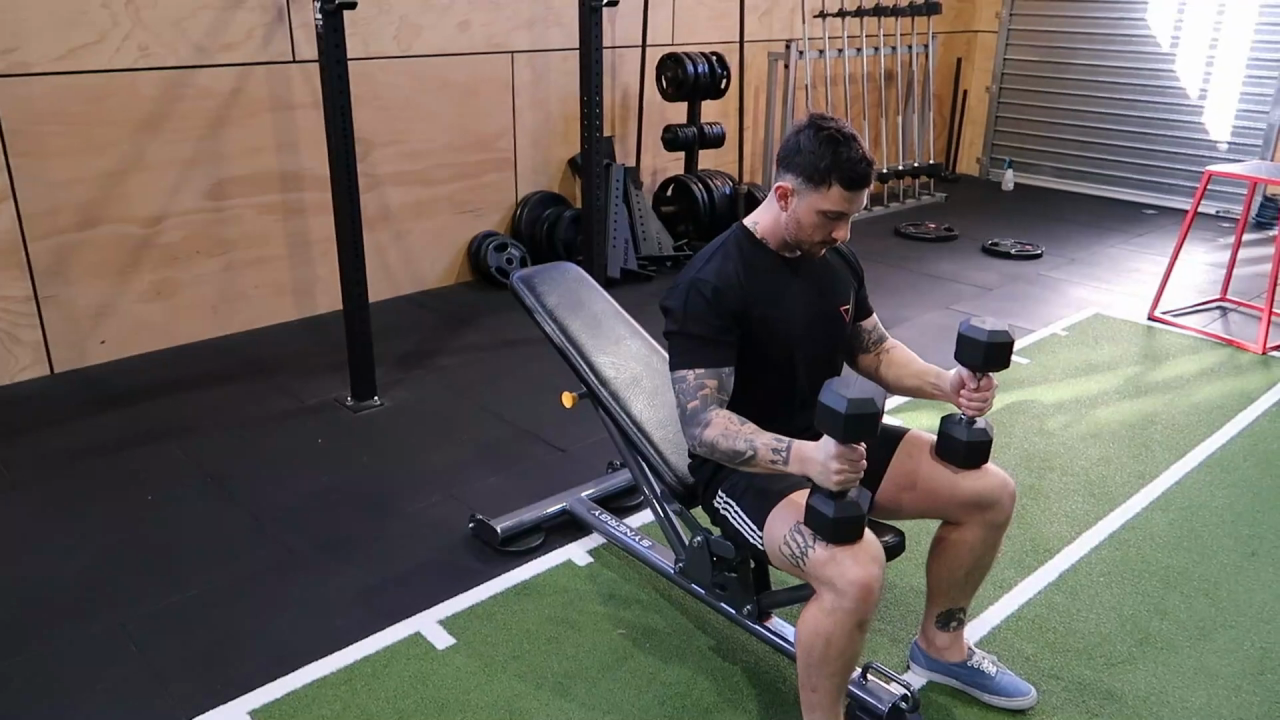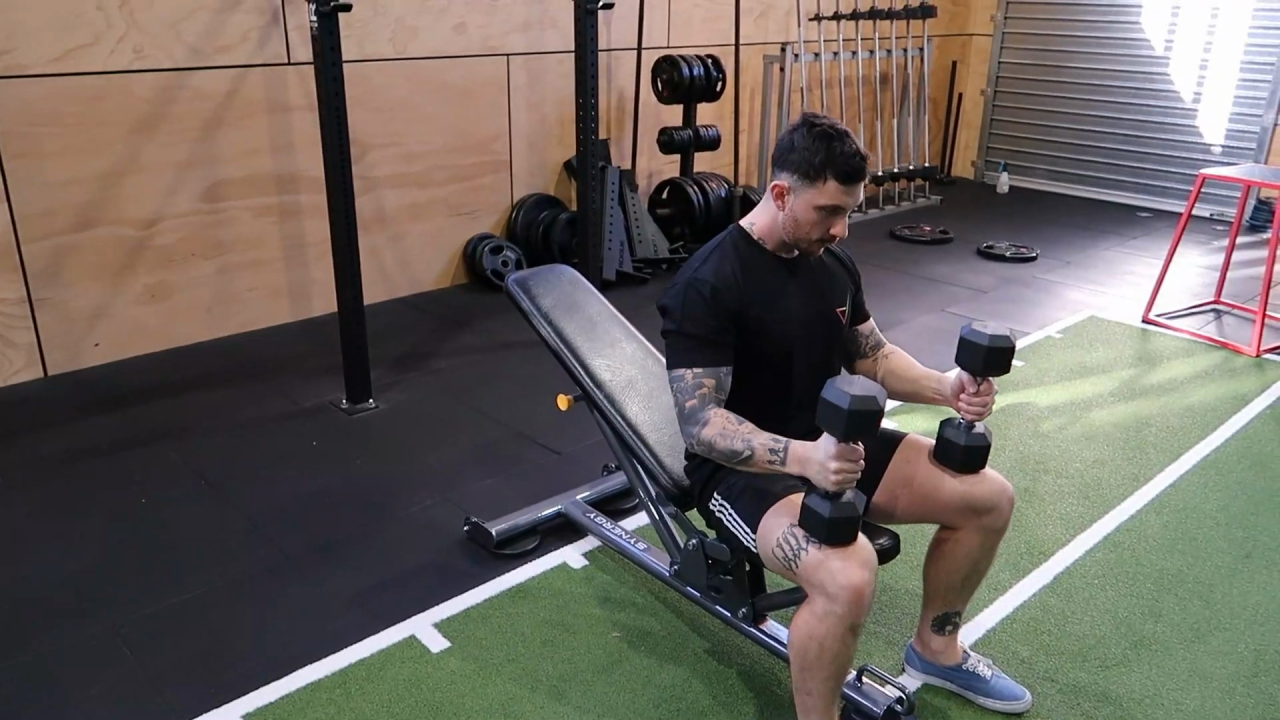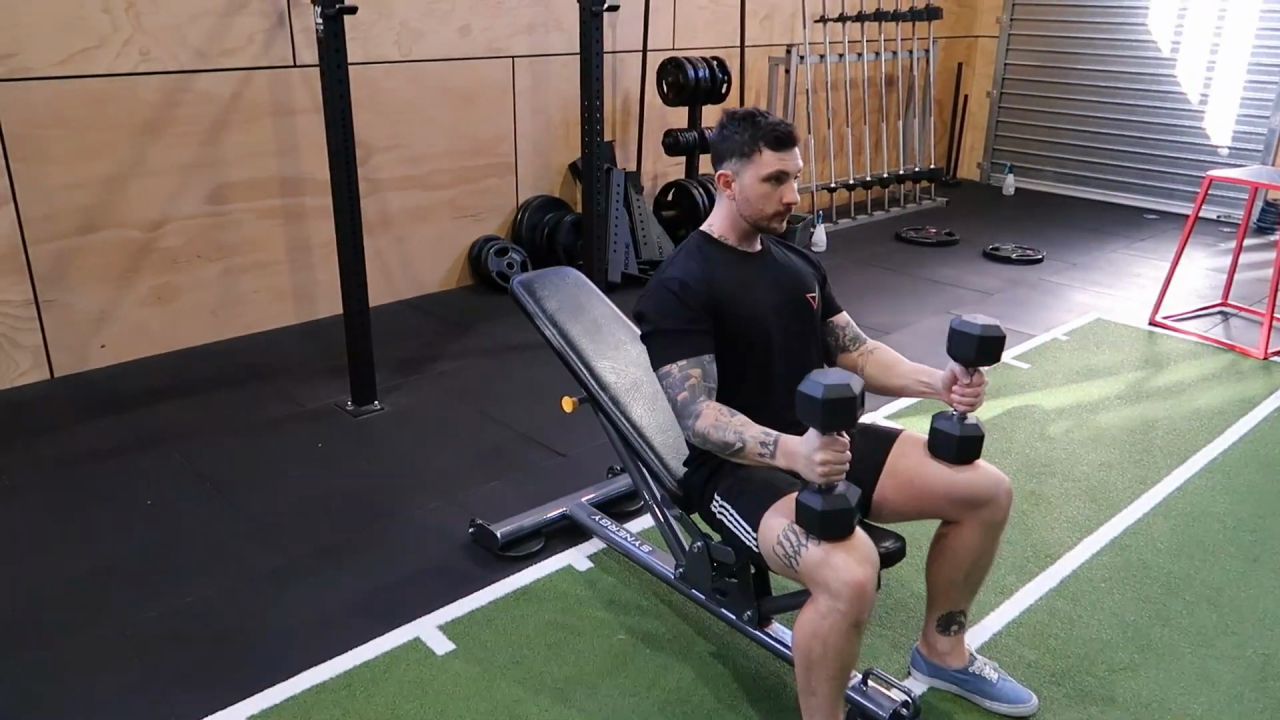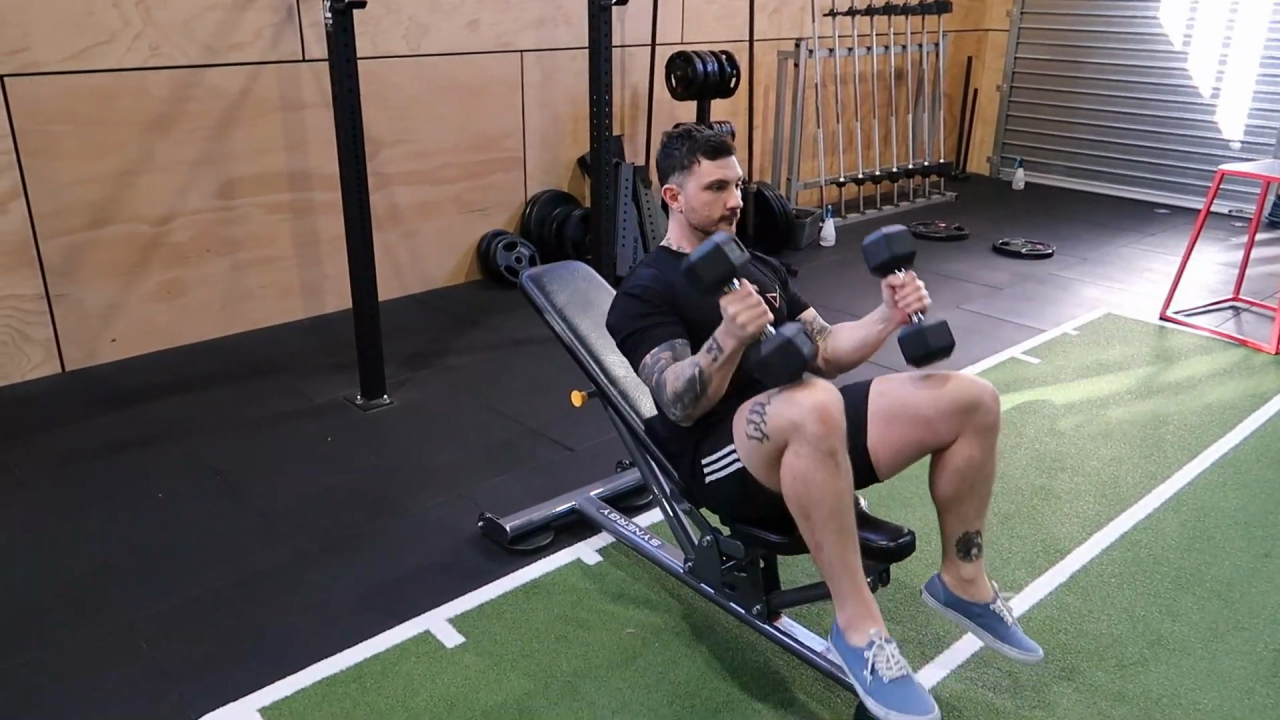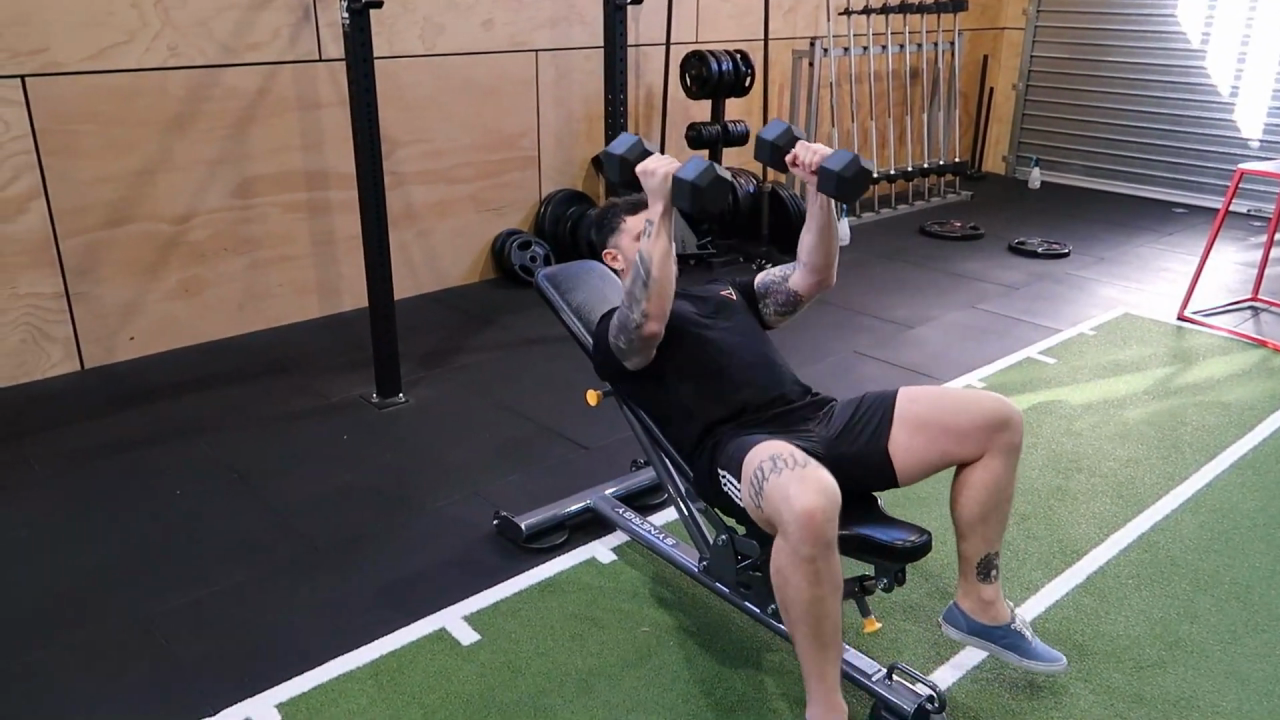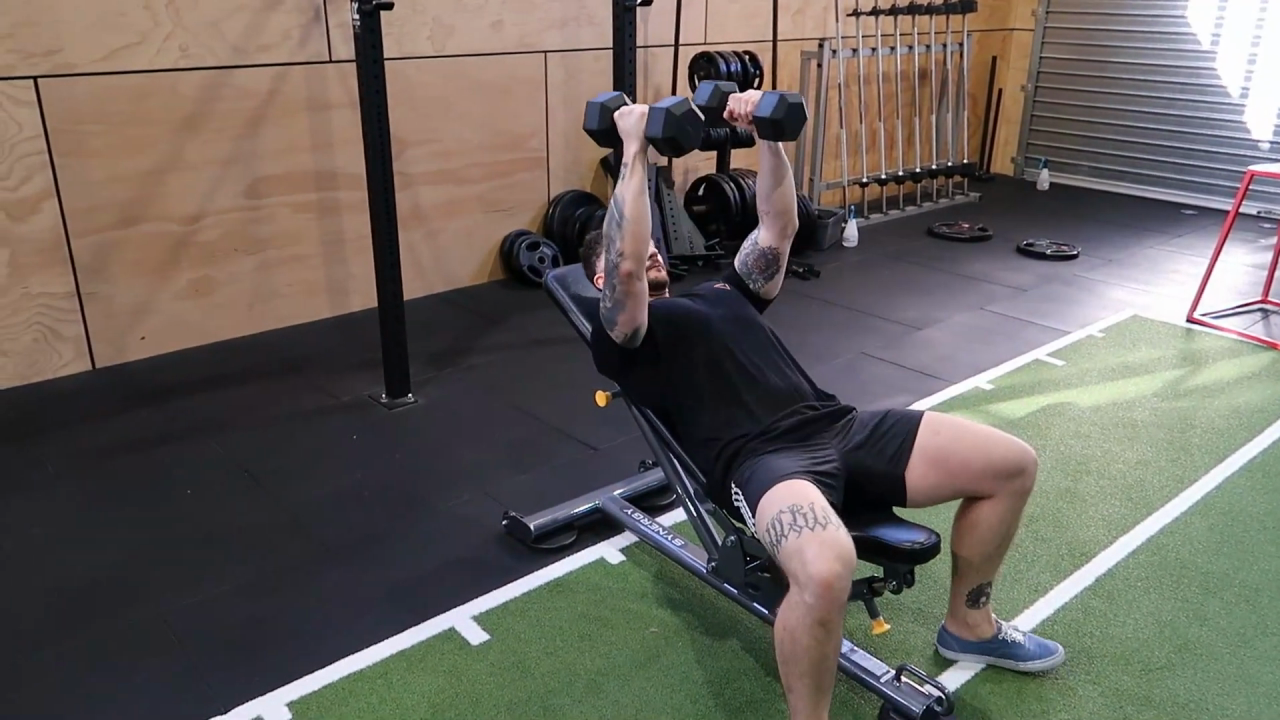
dt=0.4s
person 1, frame 1
left shoulder: (836, 262)
right shoulder: (712, 283)
left elbow: (875, 354)
right elbow: (701, 424)
left wrist: (944, 382)
right wrist: (803, 457)
left hip: (831, 441)
right hip: (747, 467)
left knee: (990, 493)
right knee: (855, 572)
left ankle: (941, 645)
person 1, frame 2
left shoulder: (830, 266)
right shoulder: (709, 284)
left elbow: (873, 358)
right elbow: (700, 424)
left wrist: (946, 387)
right wrist: (802, 459)
left hip: (826, 447)
right hip: (743, 470)
left knee: (988, 497)
right knee: (847, 578)
left ankle: (936, 648)
person 1, frame 3
left shoulder: (797, 263)
right shoulder: (680, 286)
left elbow: (857, 353)
right elbow: (697, 415)
left wrist: (937, 382)
right wrist: (792, 452)
left hip: (820, 443)
right hip: (739, 469)
left knee: (986, 491)
right knee: (849, 575)
left ankle: (942, 651)
person 1, frame 4
left shoulder: (759, 268)
right shoulder: (645, 291)
left elbow: (831, 355)
right elbow: (683, 406)
left wrist: (889, 316)
right wrist: (728, 342)
left hip: (813, 428)
right hip: (728, 460)
left knee: (972, 401)
right knee: (814, 407)
left ankle: (963, 581)
right ankle: (859, 626)
person 1, frame 5
left shoulder: (721, 291)
right shoulder: (617, 336)
left elbow: (812, 279)
right elbow: (650, 321)
left wrist: (818, 189)
right wrist: (660, 204)
left hip: (821, 420)
right hip: (744, 451)
left knee: (995, 419)
right knee: (811, 507)
left ankle: (979, 607)
person 1, frame 6
left shoulder: (724, 289)
right shoulder: (623, 338)
left elbow: (779, 226)
right elbow: (626, 268)
left wrist: (767, 133)
right wrist: (634, 151)
left hip: (838, 429)
right hip: (761, 461)
left knee: (1012, 464)
right knee: (824, 572)
left ankle: (968, 625)
